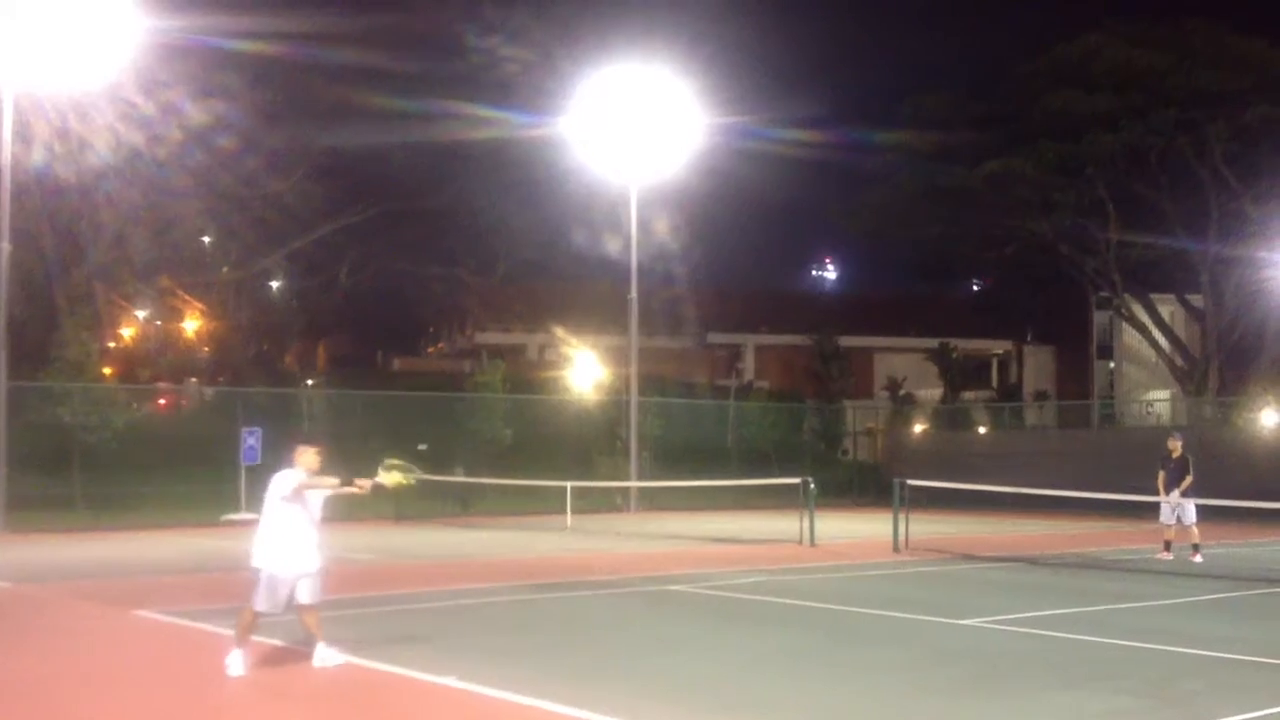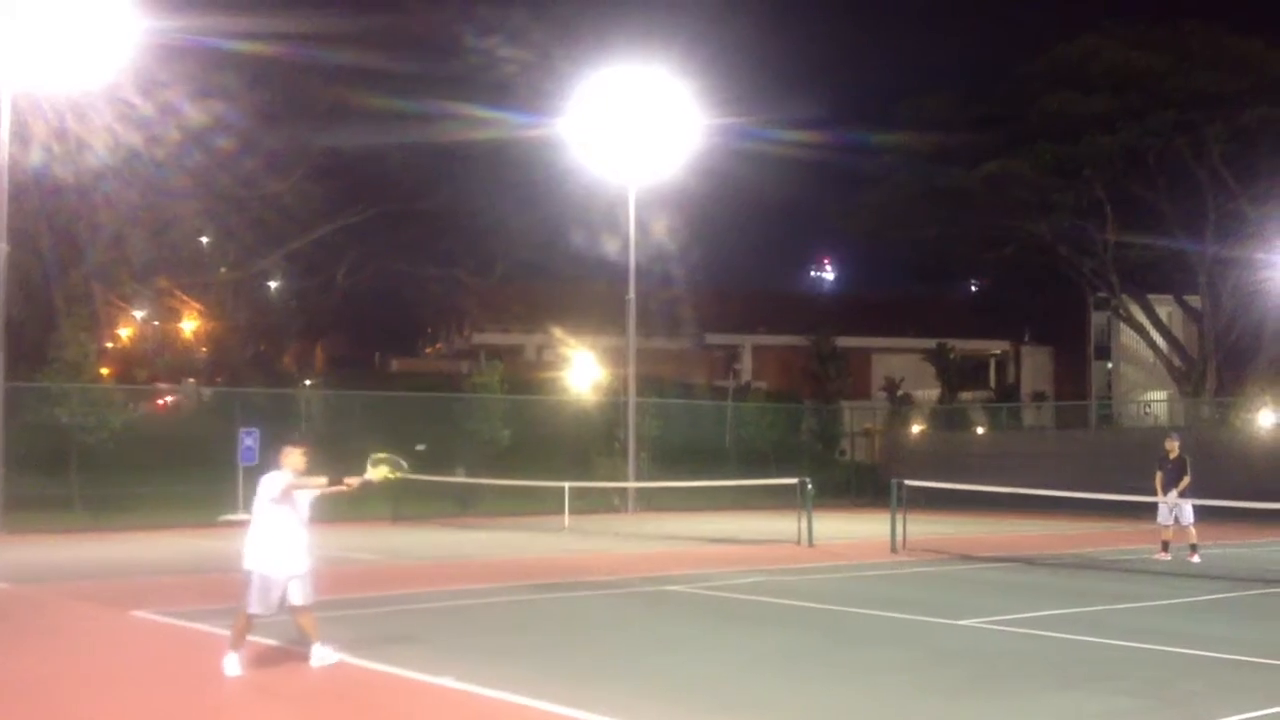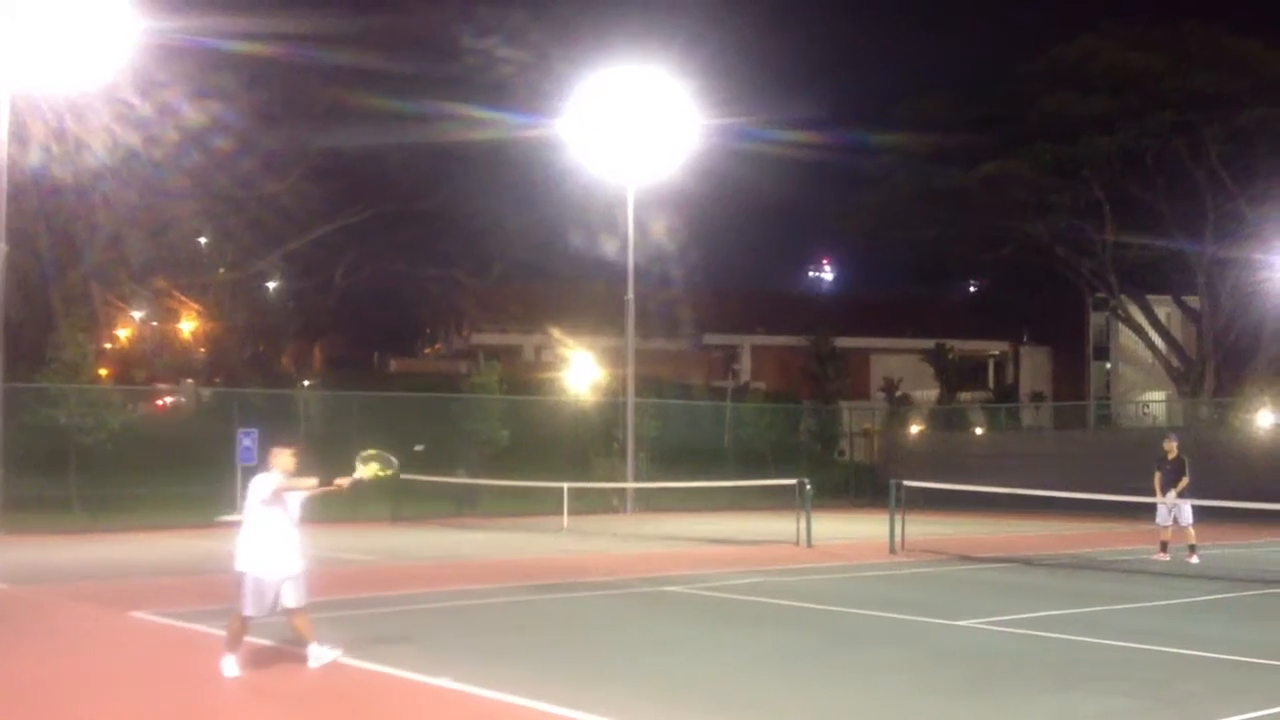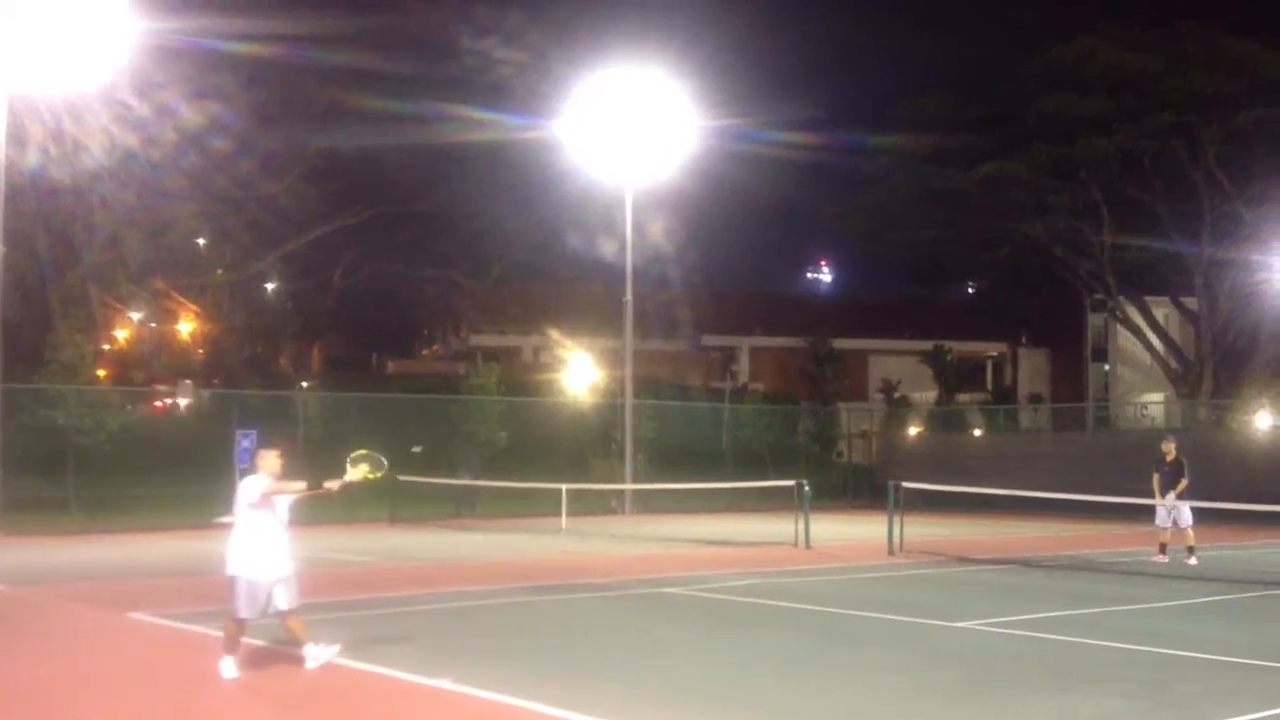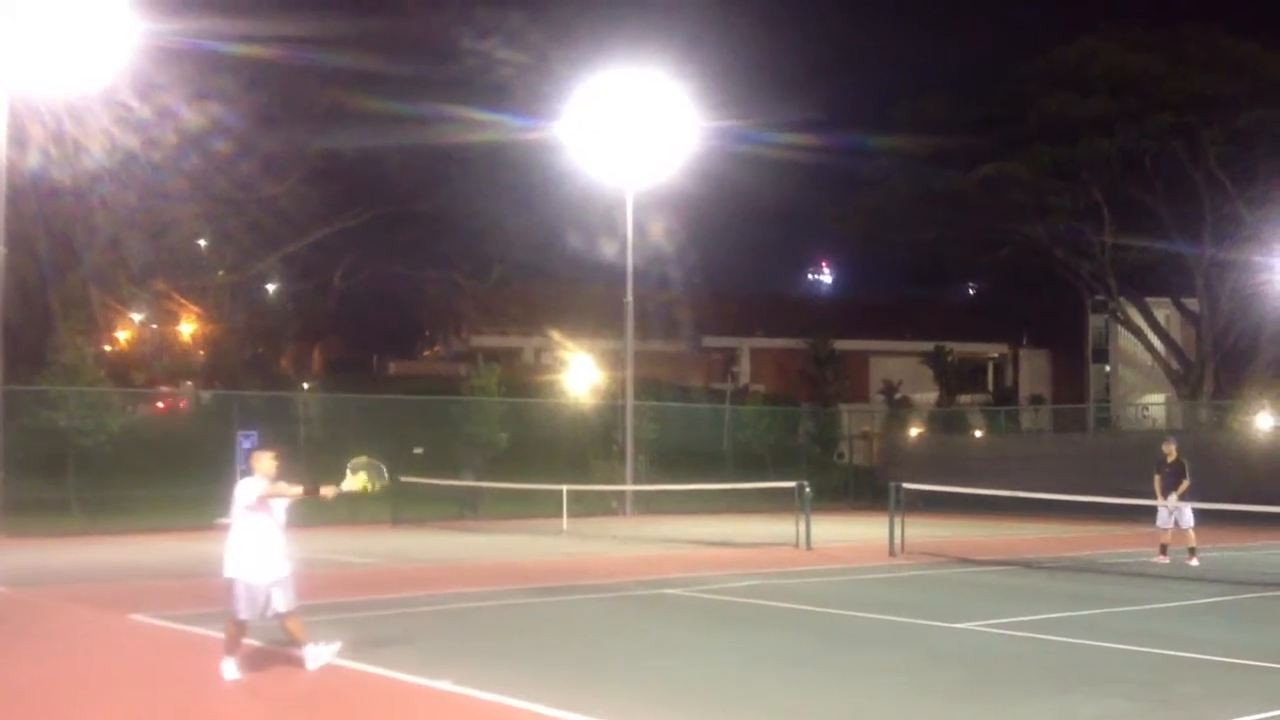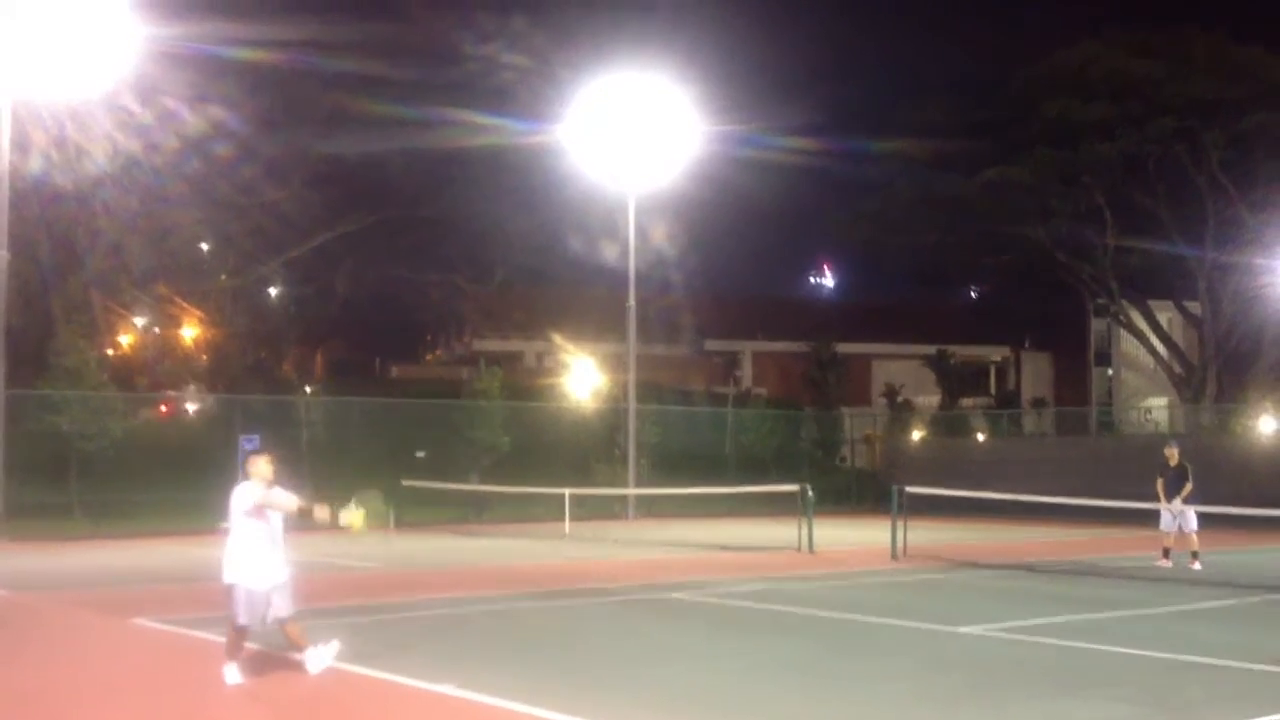
dt=0.1s
person 1, frame 1
left shoulder: (315, 486)
right shoulder: (284, 479)
left elbow: (337, 489)
right elbow: (315, 482)
left wrist: (359, 487)
right wrist: (351, 482)
left hip: (305, 558)
right hip: (275, 558)
left knee: (307, 604)
right knee: (257, 607)
left ankle: (321, 650)
right ankle: (237, 652)
person 1, frame 2
left shoulder: (303, 486)
right shoulder: (272, 480)
left elbow: (323, 487)
right elbow: (302, 482)
left wrist: (347, 483)
right wrist: (340, 481)
left hip: (296, 560)
right hip: (266, 560)
left knee: (301, 606)
right knee: (251, 610)
left ankle: (317, 650)
right ankle: (232, 655)
person 1, frame 3
left shoulder: (293, 487)
right shoulder: (262, 482)
left elbow: (315, 488)
right elbow: (292, 484)
left wrist: (337, 483)
right wrist: (330, 481)
left hip: (288, 561)
right hip: (258, 562)
left knee: (295, 607)
right knee: (245, 613)
left ankle: (313, 650)
right ankle: (230, 656)
person 1, frame 4
left shoulder: (281, 487)
right shoulder: (250, 484)
left elbow: (299, 489)
right elbow: (283, 488)
left wrist: (332, 484)
right wrist: (318, 485)
left hip: (280, 564)
right hip: (249, 565)
left knee: (288, 610)
right knee: (240, 615)
left ankle: (310, 651)
right ankle: (228, 658)
person 1, frame 5
left shoulder: (278, 488)
right shoulder: (246, 487)
left elbow: (294, 493)
right elbow: (277, 491)
left wrist: (322, 491)
right wrist: (314, 490)
left hip: (276, 565)
right hip: (246, 567)
left knee: (286, 611)
right knee: (240, 617)
left ankle: (309, 651)
right ankle: (229, 660)
person 1, frame 6
left shoulder: (277, 492)
right shoulder: (243, 492)
left elbow: (296, 504)
right elbow: (272, 503)
left wrist: (315, 510)
right wrist: (311, 509)
left hip: (275, 570)
right hip: (245, 572)
left knee: (285, 618)
right knee: (241, 623)
left ankle: (310, 655)
right ankle: (231, 665)
